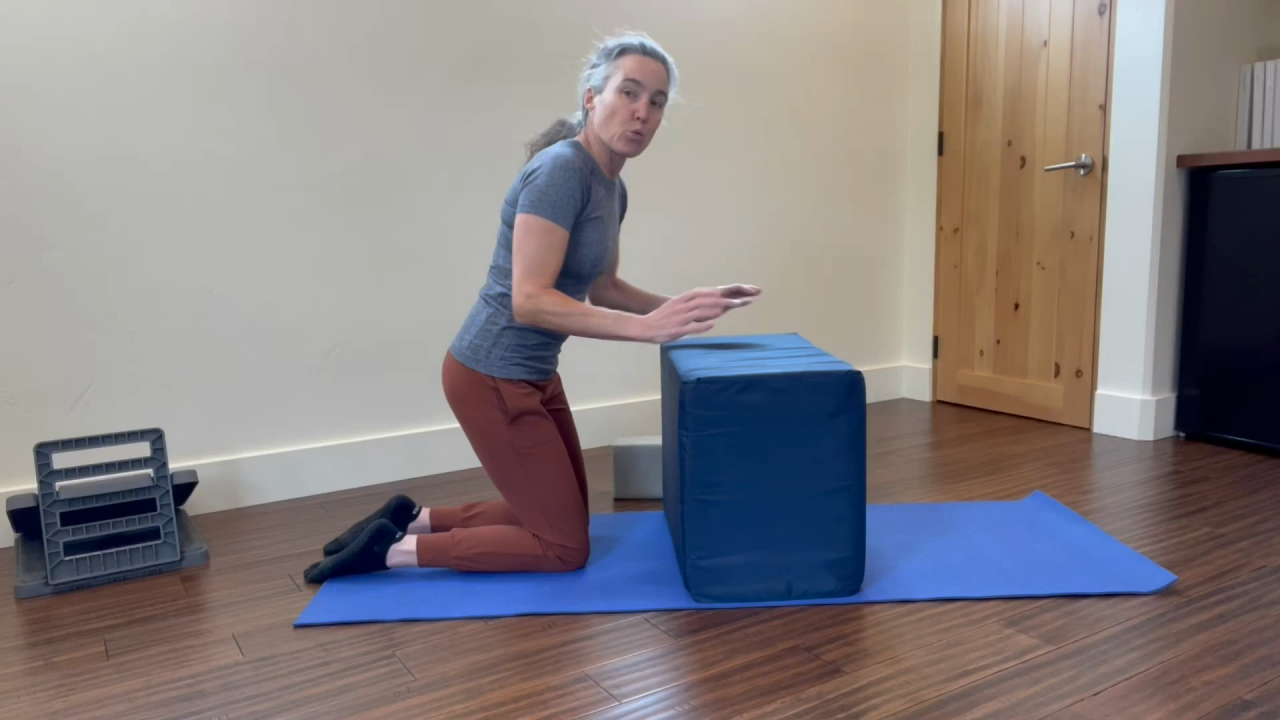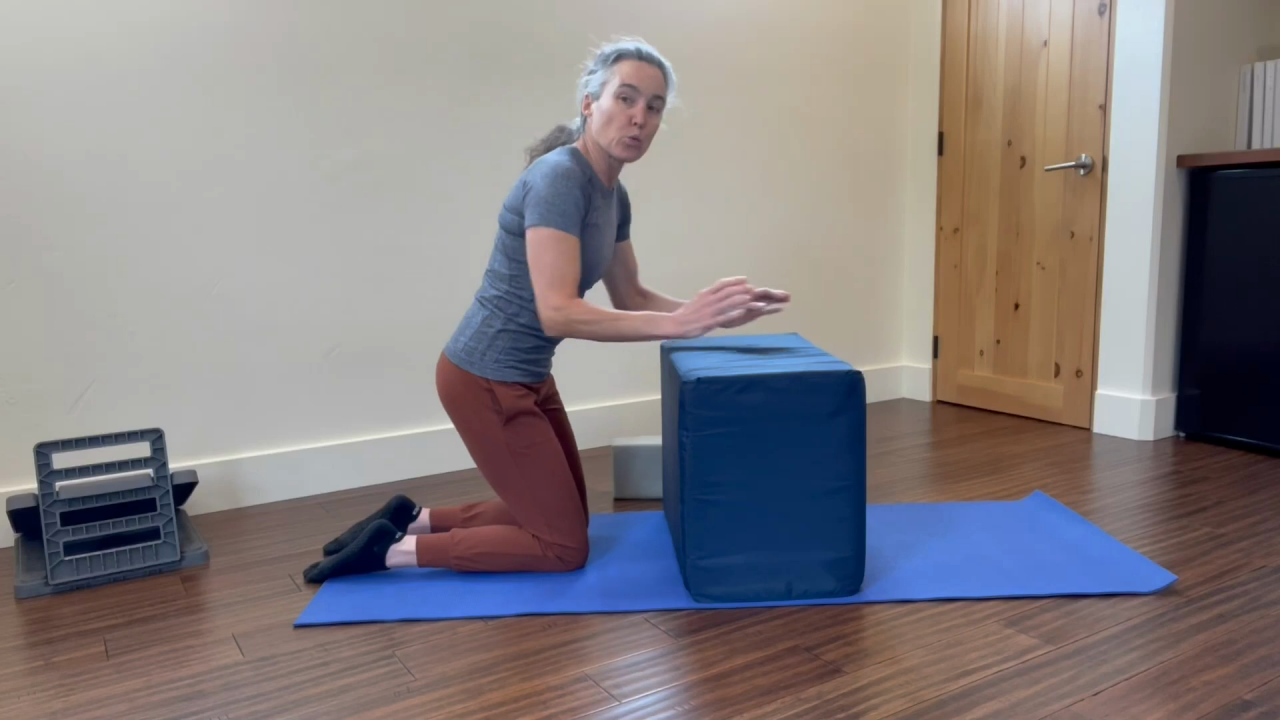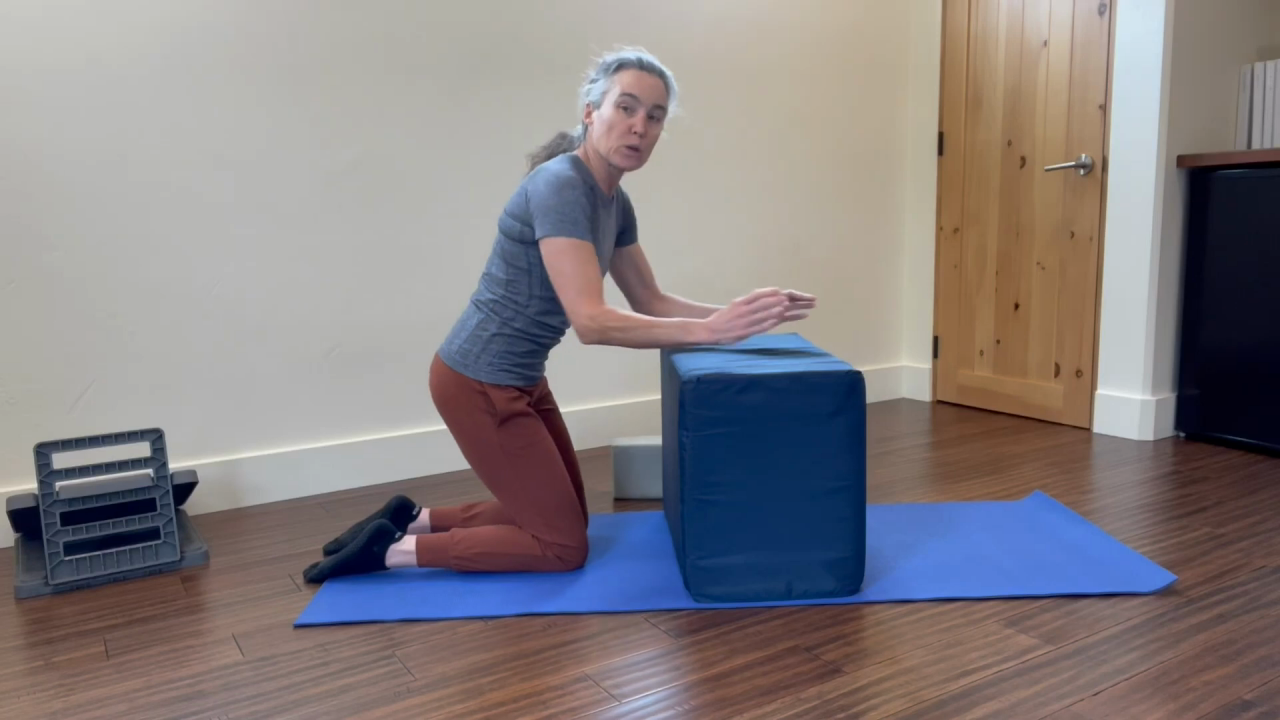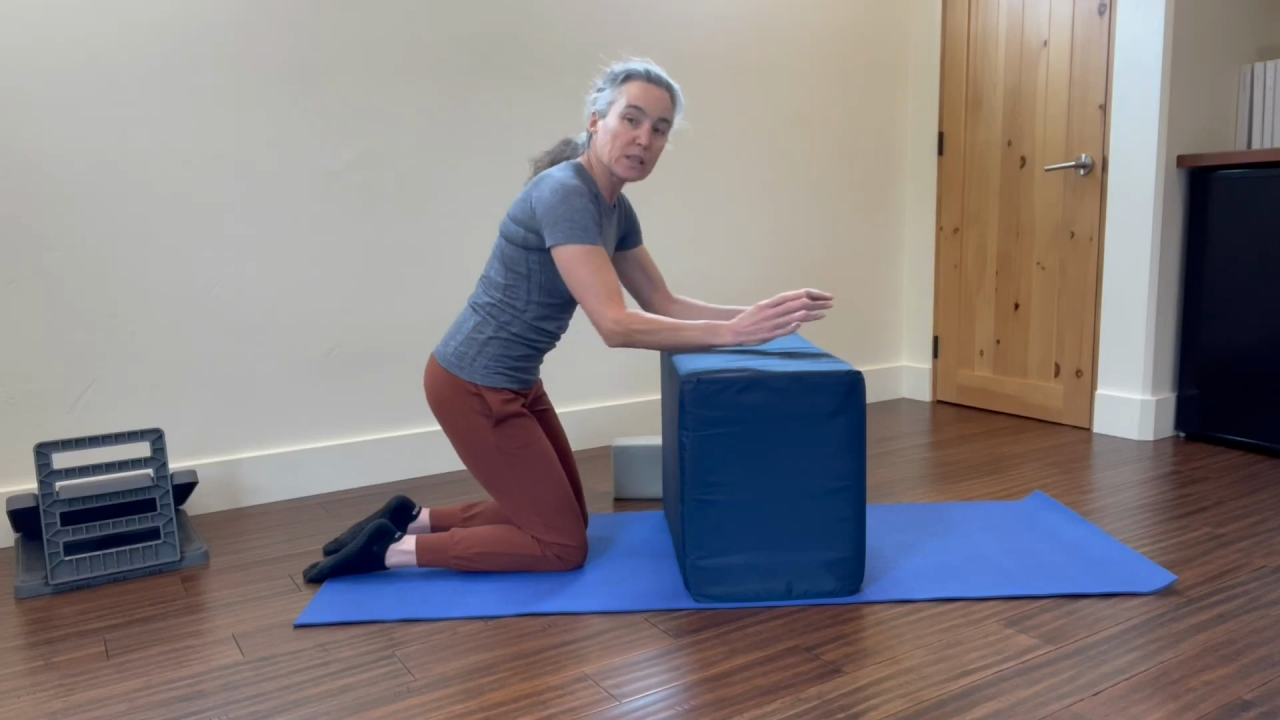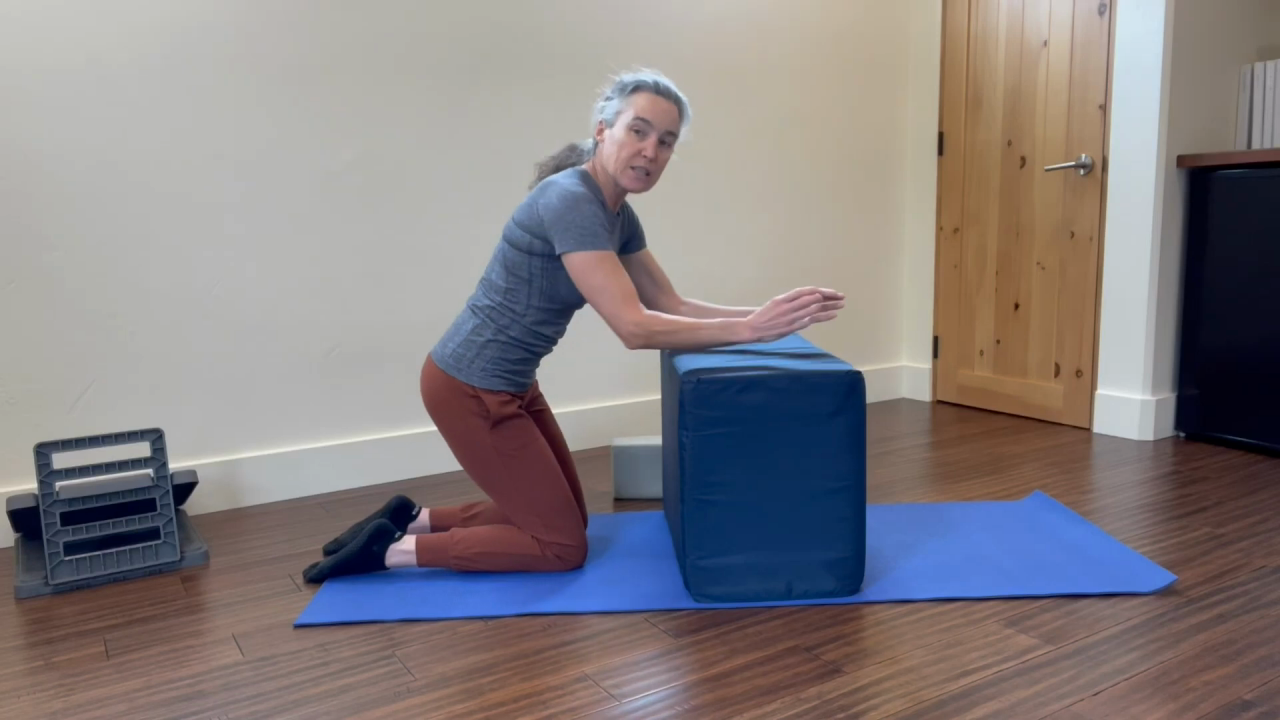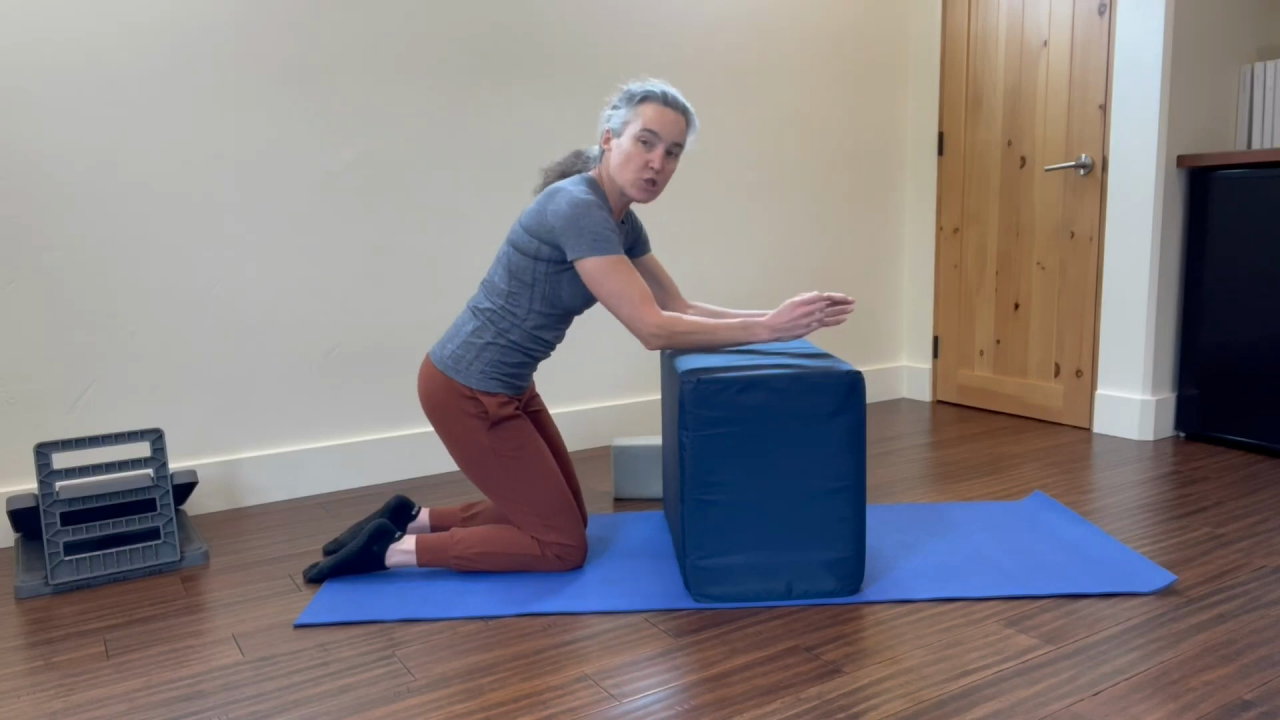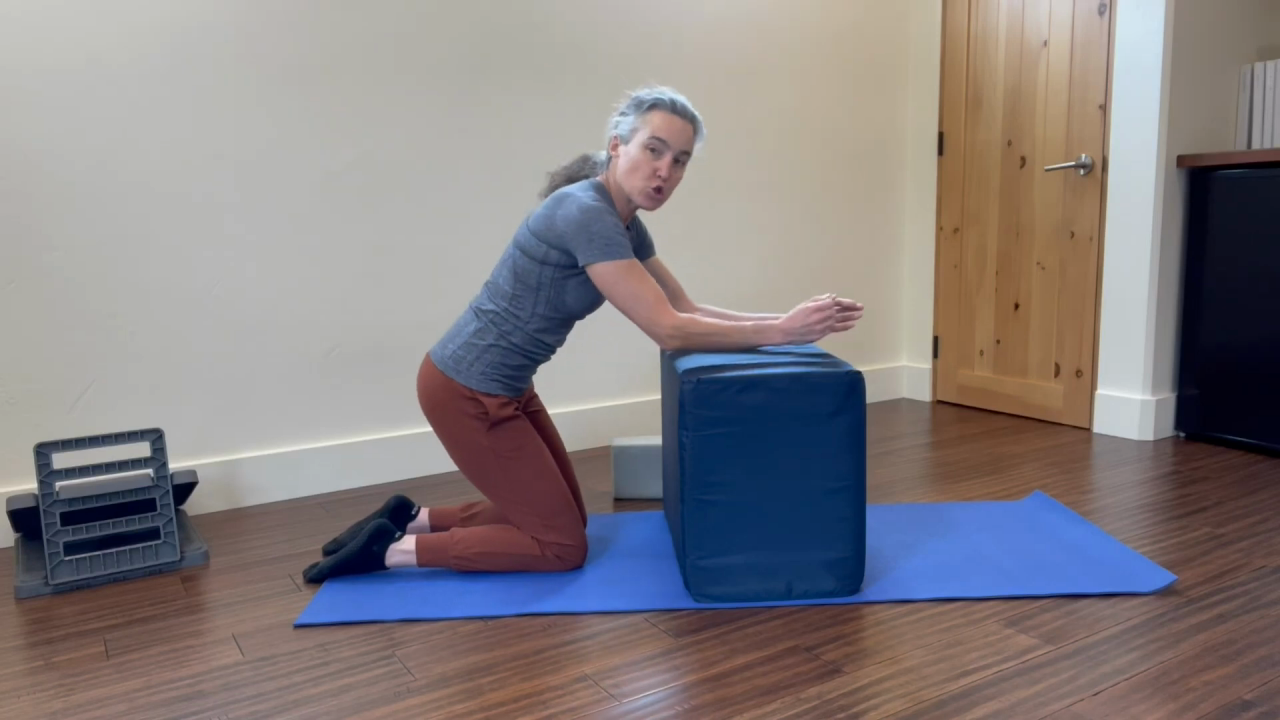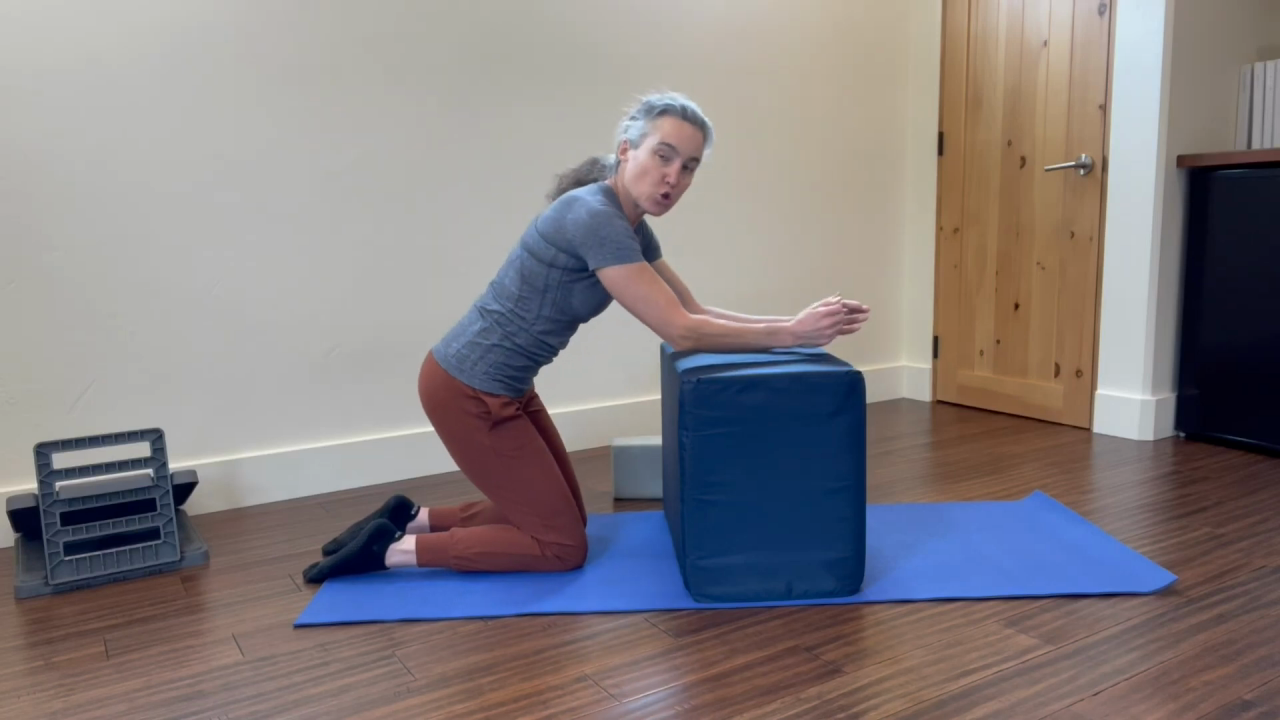
dt=0.1s
person 1, frame 1
left shoulder: (612, 188)
right shoulder: (559, 171)
left elbow: (604, 291)
right elbow: (529, 302)
left wrist: (691, 306)
right wrist: (645, 327)
left hip: (531, 375)
right hip: (494, 380)
left knee: (560, 520)
right knee: (565, 547)
left ankle: (415, 518)
right ankle: (393, 551)
person 1, frame 2
left shoulder: (613, 194)
right shoulder: (558, 178)
left elbow: (628, 299)
right elbow: (557, 311)
left wrist: (714, 310)
right wrist: (673, 325)
left hip: (525, 377)
right hip: (487, 382)
left knee: (557, 518)
right knee: (564, 547)
left ankle: (416, 519)
right ankle: (395, 550)
person 1, frame 3
left shoulder: (614, 202)
right shoulder: (559, 186)
left elbow: (650, 302)
right elbow: (590, 321)
left wrist: (731, 314)
right wrist: (708, 330)
left hip: (517, 380)
right hip: (479, 386)
left knee: (562, 517)
right knee: (563, 546)
left ankle: (413, 519)
right ankle: (392, 550)
person 1, frame 4
left shoulder: (616, 209)
right shoulder: (564, 193)
left elbow: (663, 305)
right elbow: (614, 325)
left wrist: (750, 318)
right wrist: (730, 333)
left hip: (513, 383)
right hip: (473, 388)
left knee: (557, 517)
right knee: (562, 546)
left ankle: (415, 520)
right ankle: (393, 549)
person 1, frame 5
left shoulder: (617, 216)
right shoulder: (569, 201)
left elbow: (670, 305)
right elbow: (635, 328)
left wrist: (764, 316)
right wrist: (750, 330)
left hip: (507, 385)
right hip: (469, 390)
left knee: (563, 517)
right knee: (562, 544)
left ankle: (413, 519)
right ankle: (392, 550)
person 1, frame 6
left shoulder: (620, 222)
right shoulder: (576, 207)
left elbow: (677, 308)
right elbow: (652, 329)
left wrist: (777, 317)
right wrist: (766, 329)
left hip: (504, 387)
right hip: (466, 392)
left knee: (561, 517)
right knee: (562, 544)
left ankle: (414, 519)
right ankle: (393, 549)
person 1, frame 7
left shoulder: (623, 225)
right shoulder: (585, 214)
left elbow: (684, 311)
right elbow: (668, 331)
left wrist: (786, 321)
right wrist: (778, 333)
left hip: (501, 387)
right hip: (465, 392)
left knee: (561, 516)
right knee: (563, 544)
left ankle: (412, 519)
right ankle: (392, 549)
person 1, frame 8
left shoulder: (629, 227)
right shoulder: (593, 217)
left elbow: (692, 312)
right elbow: (679, 333)
left wrist: (794, 322)
right wrist: (790, 334)
left hip: (502, 388)
right hip: (467, 391)
left knee: (558, 516)
right knee: (562, 545)
left ankle: (413, 519)
right ankle: (392, 549)
